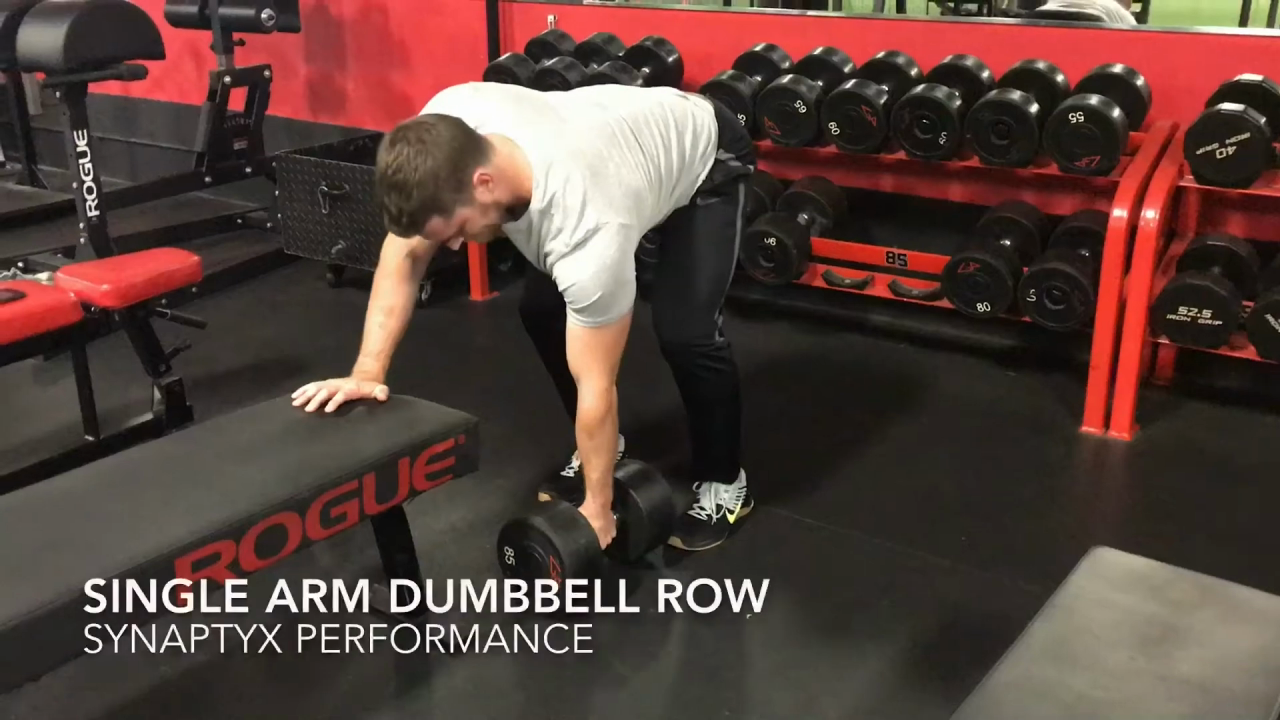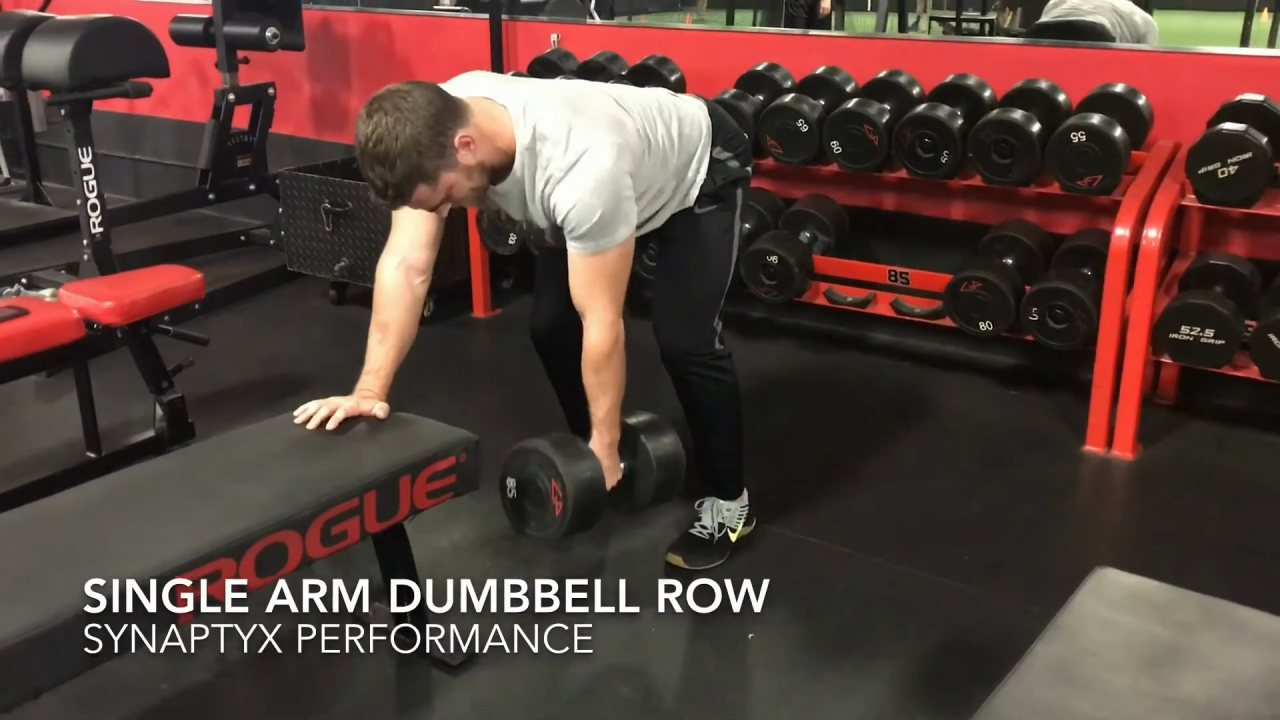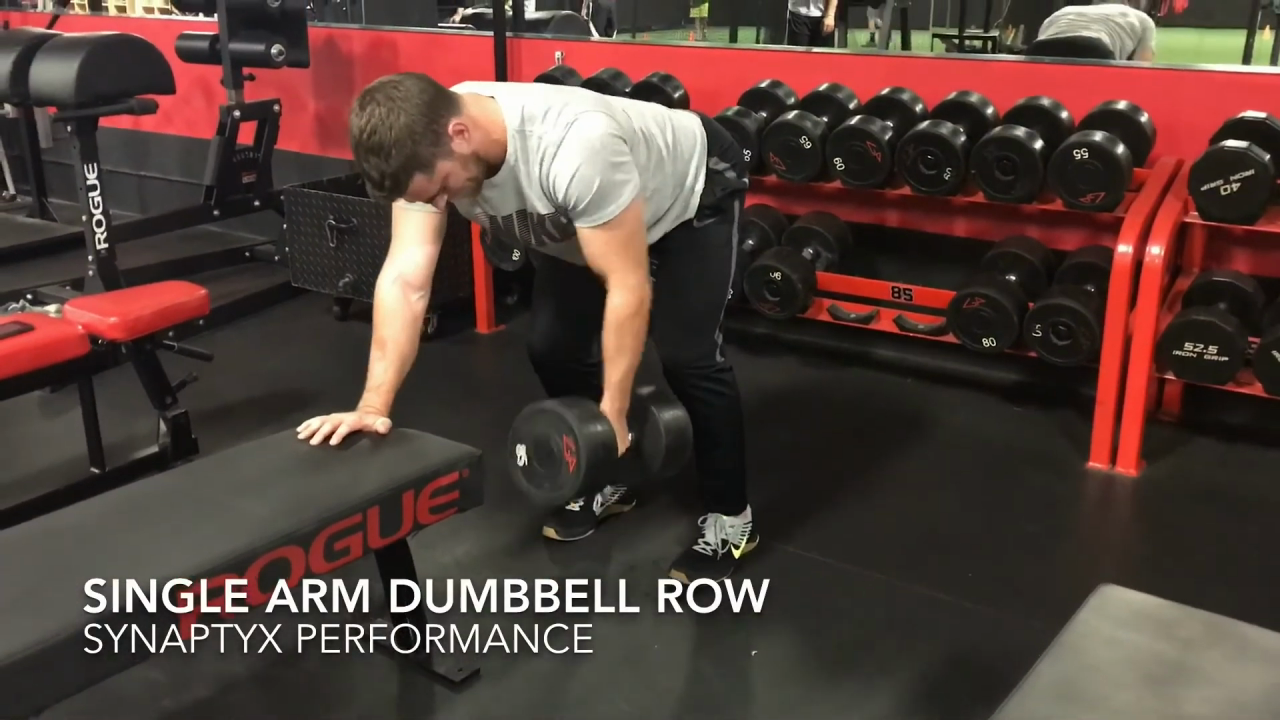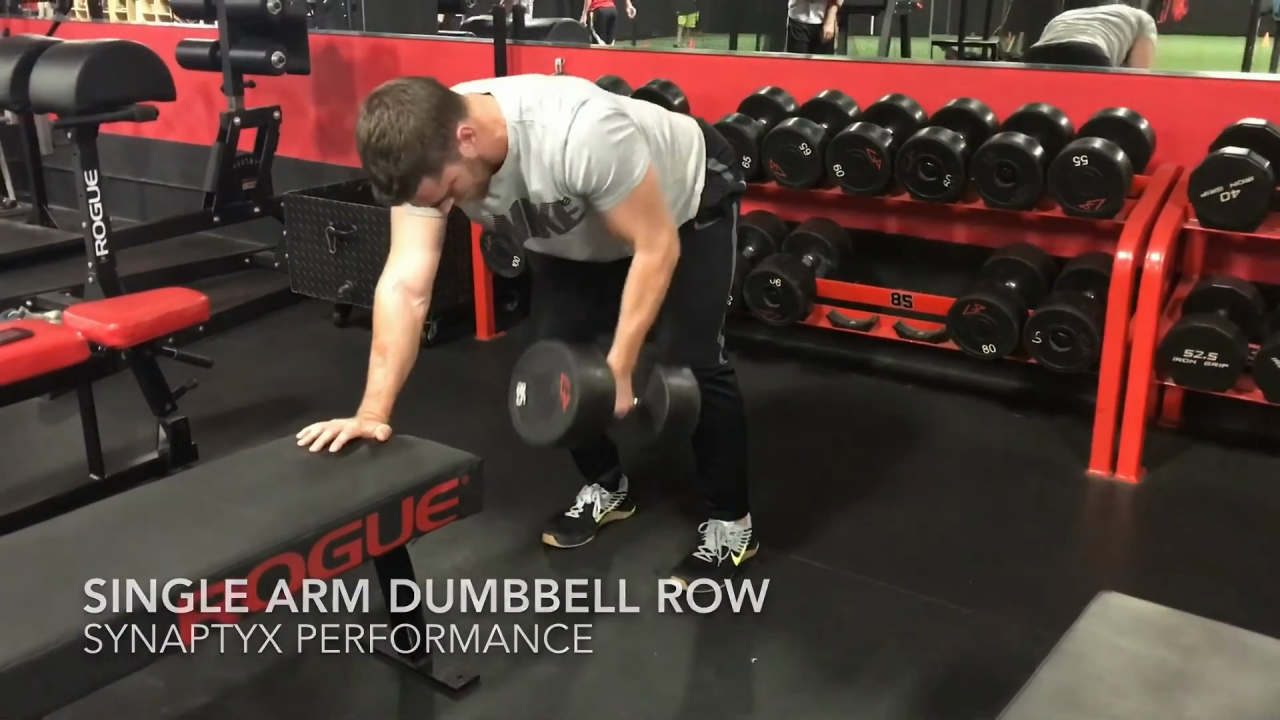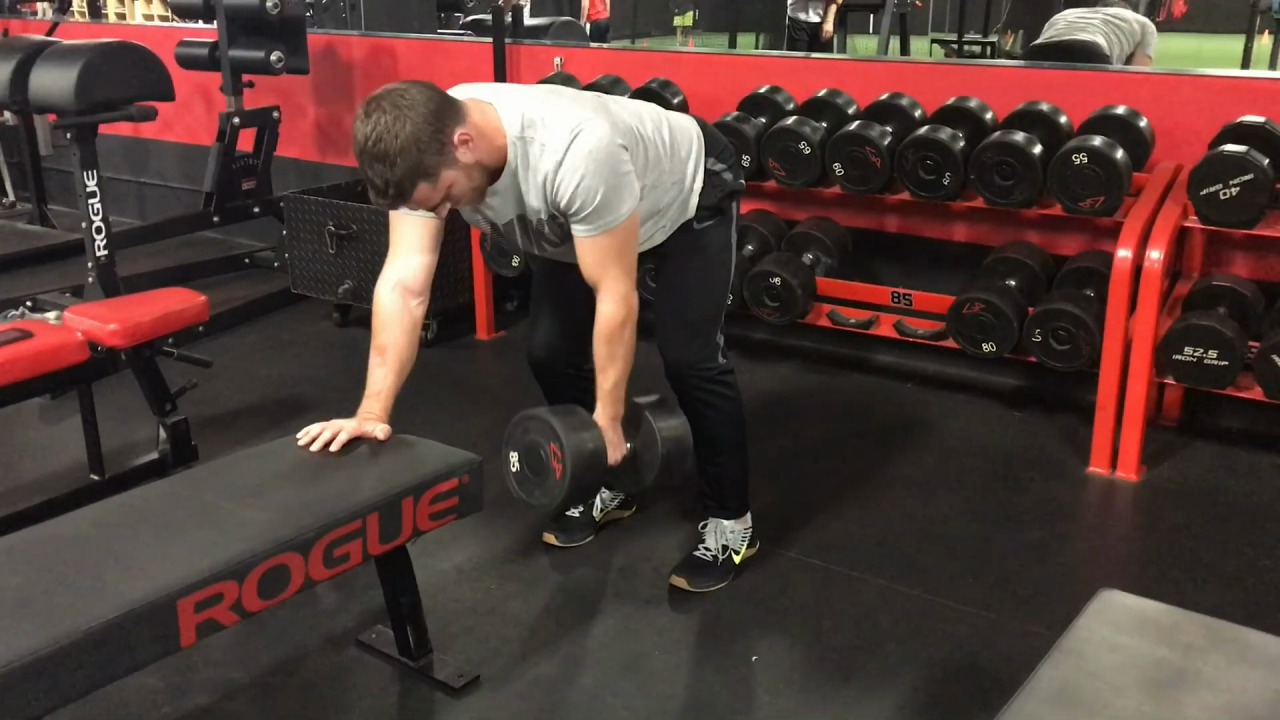
dt=1s
person 1, frame 1
left shoulder: (587, 228)
right shoulder: (445, 132)
left elbow: (596, 387)
right elbow: (405, 252)
left wrist: (598, 509)
right wrist: (367, 373)
left hip: (705, 160)
right hip: (626, 138)
left knee: (684, 332)
right knee: (541, 311)
left ankle: (724, 483)
right ankle: (604, 448)
person 1, frame 2
left shoulder: (580, 168)
right shoulder: (432, 129)
left elbow: (603, 323)
right elbow: (406, 263)
left wrist: (605, 445)
right wrist: (370, 390)
left hip: (699, 168)
right hip: (631, 173)
left knee: (684, 341)
right knee: (551, 328)
left ankle: (728, 501)
right ankle: (599, 467)
person 1, frame 3
left shoulder: (574, 146)
right shoulder: (423, 149)
left elbow: (629, 285)
right elbow: (405, 278)
left wrist: (615, 414)
right wrist: (373, 406)
left hip: (695, 187)
left knee: (686, 357)
right knee: (551, 349)
left ankle: (731, 519)
right ankle: (606, 481)
person 1, frame 4
left shoulder: (579, 133)
right shoulder: (426, 149)
left elbow: (655, 250)
right elbow: (406, 283)
left wrist: (619, 368)
right wrist: (373, 412)
left hip: (689, 194)
left knee: (689, 358)
left ankle: (731, 524)
right ankle: (605, 487)
person 1, frame 5
left shoulder: (576, 153)
right shoulder: (424, 151)
left elbow: (615, 296)
right elbow: (404, 284)
left wrist: (607, 420)
right wrist: (372, 412)
left hip: (688, 192)
left knee: (687, 357)
right knee: (550, 352)
left ankle: (731, 521)
right ankle: (606, 488)
